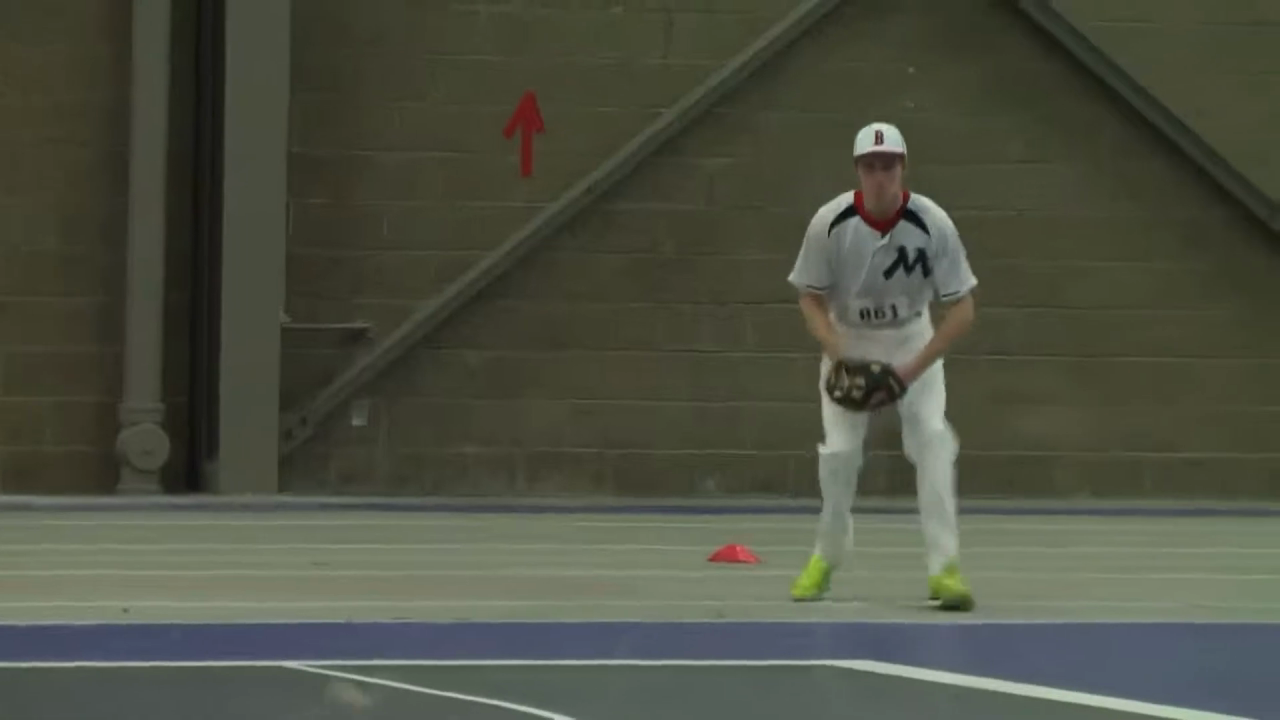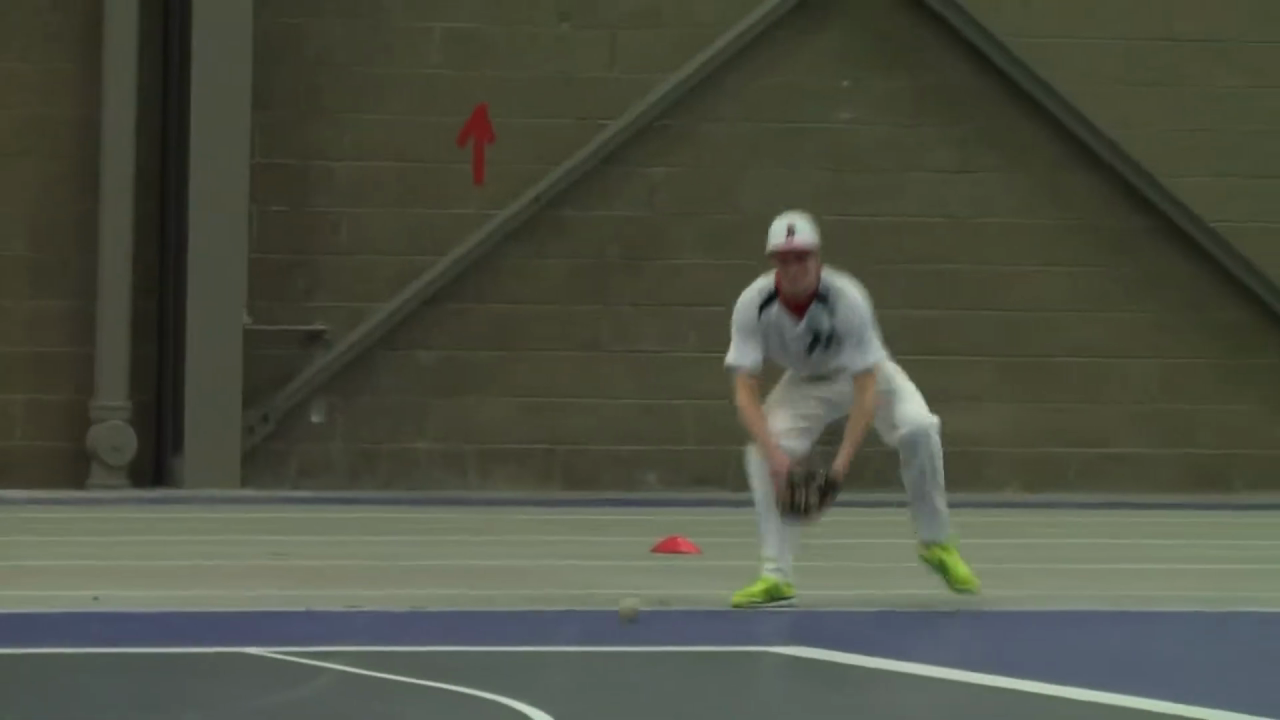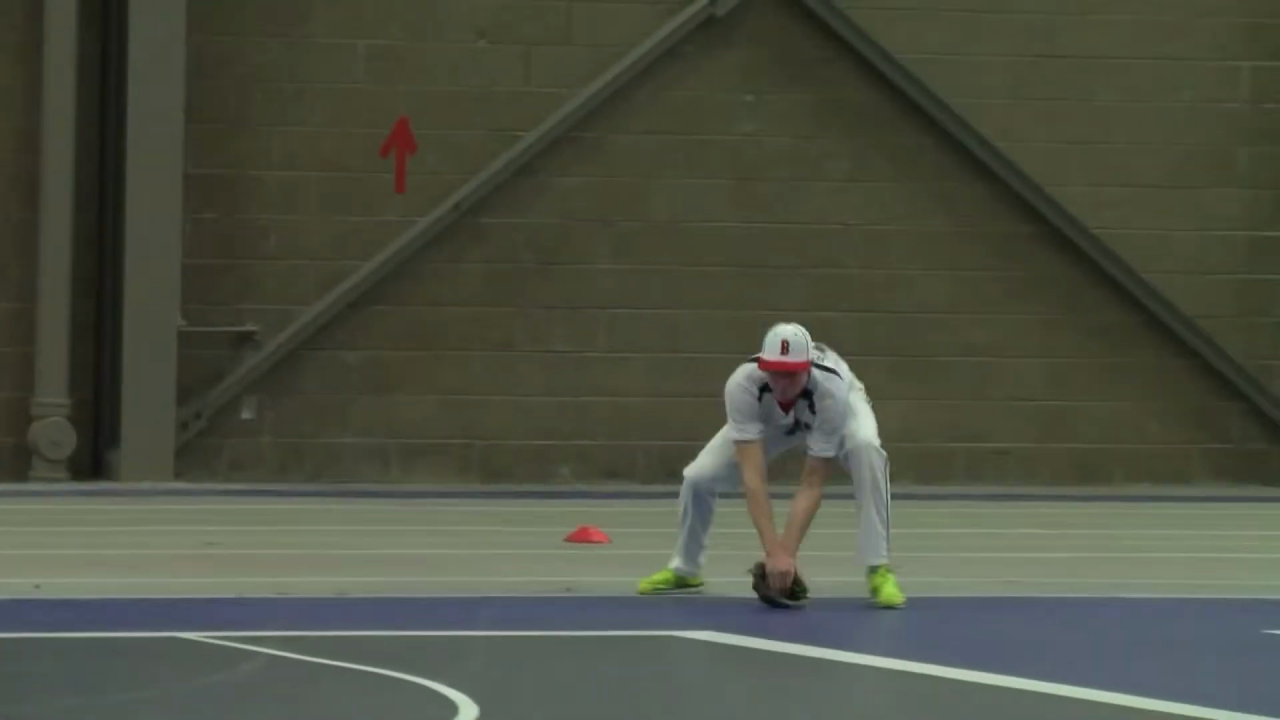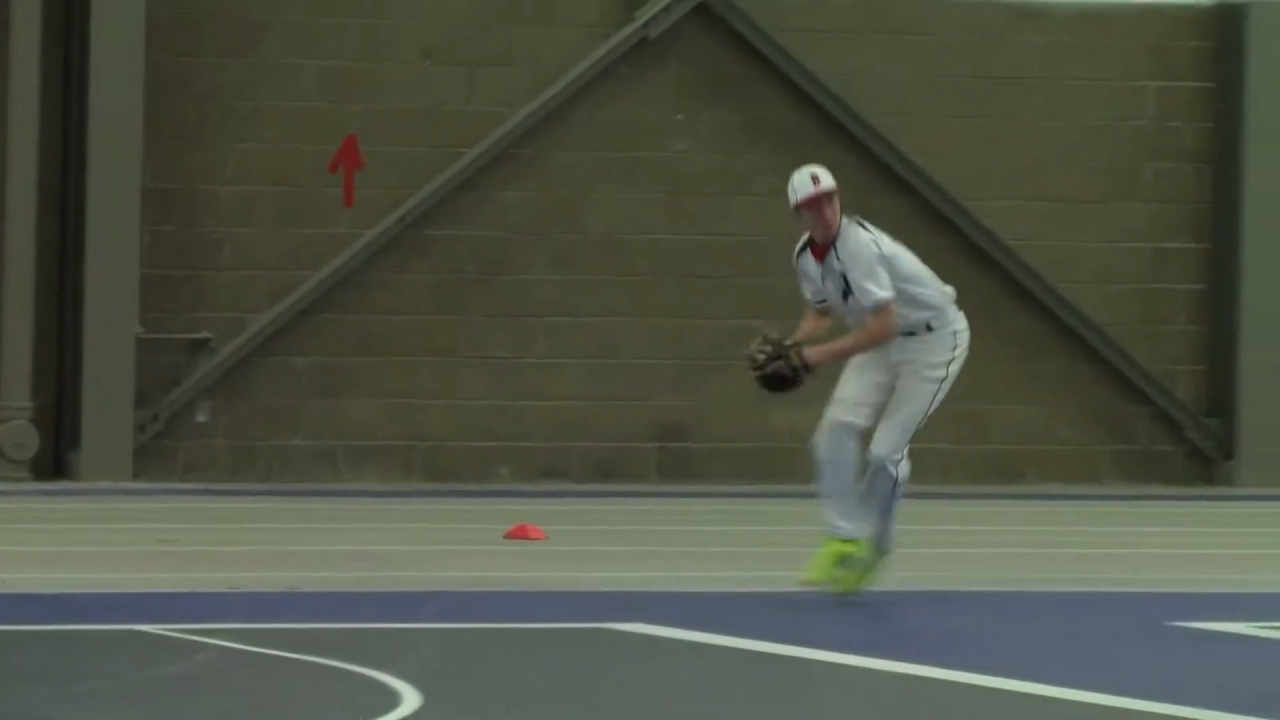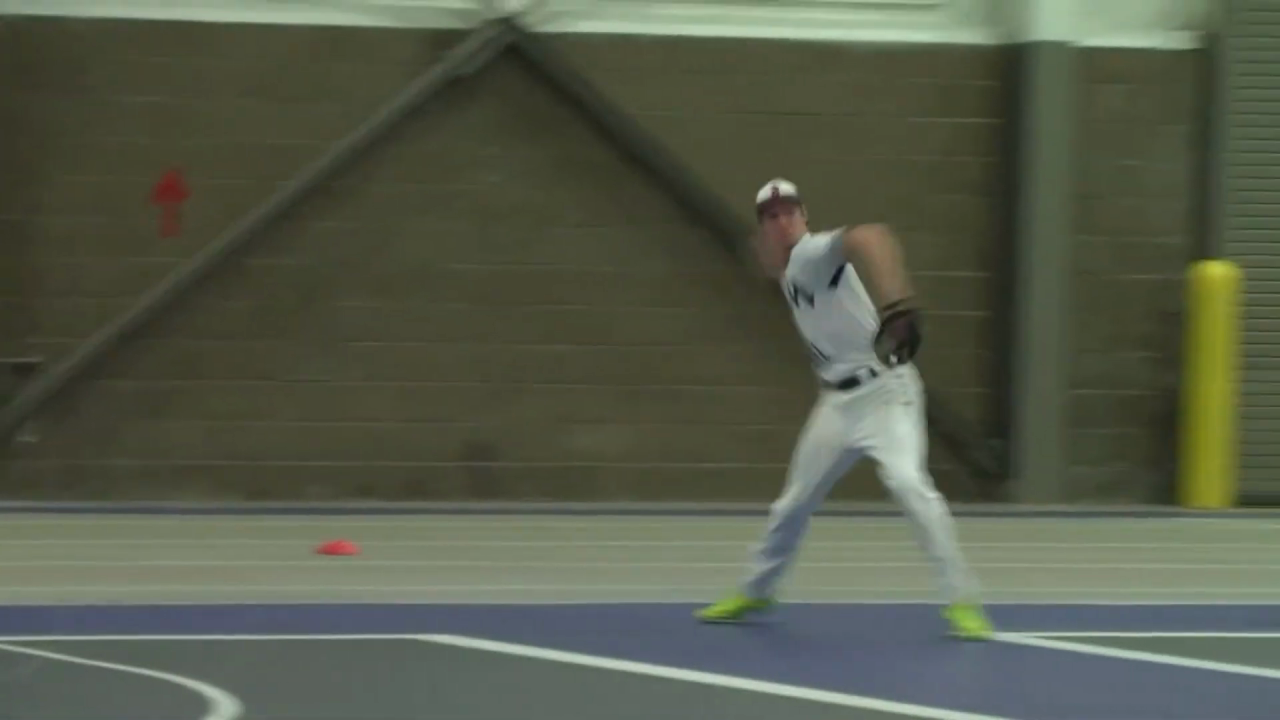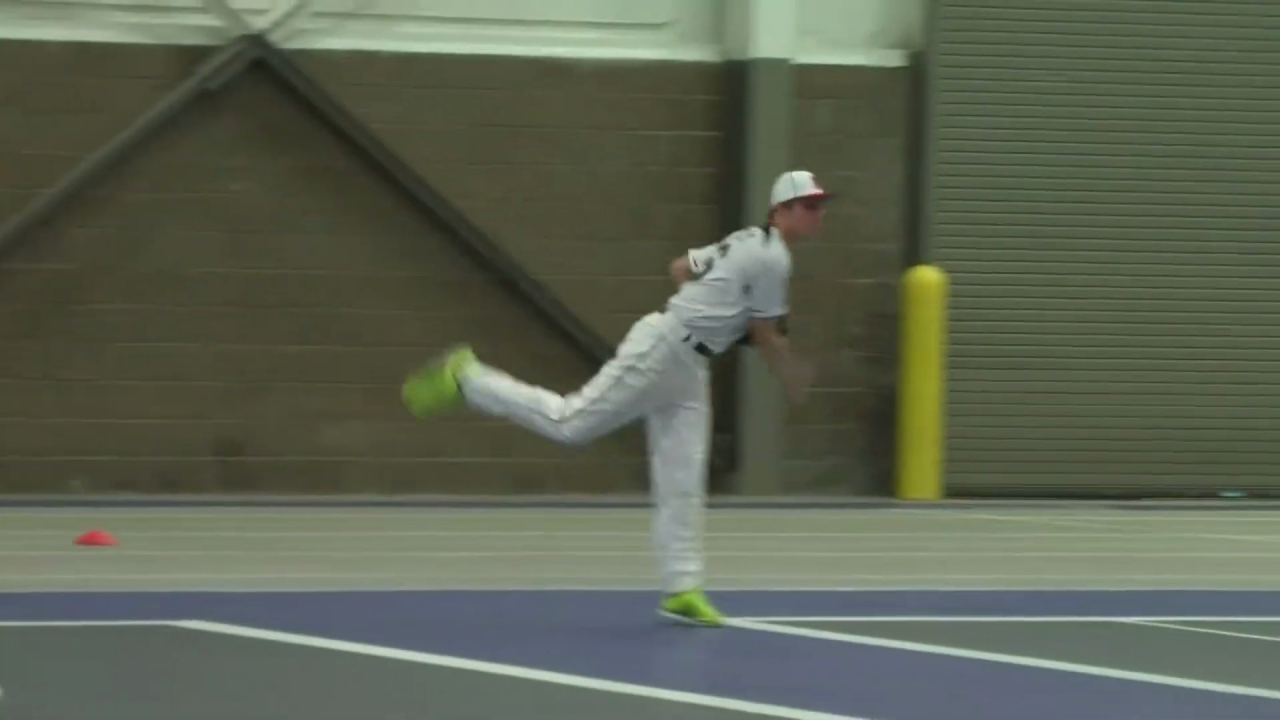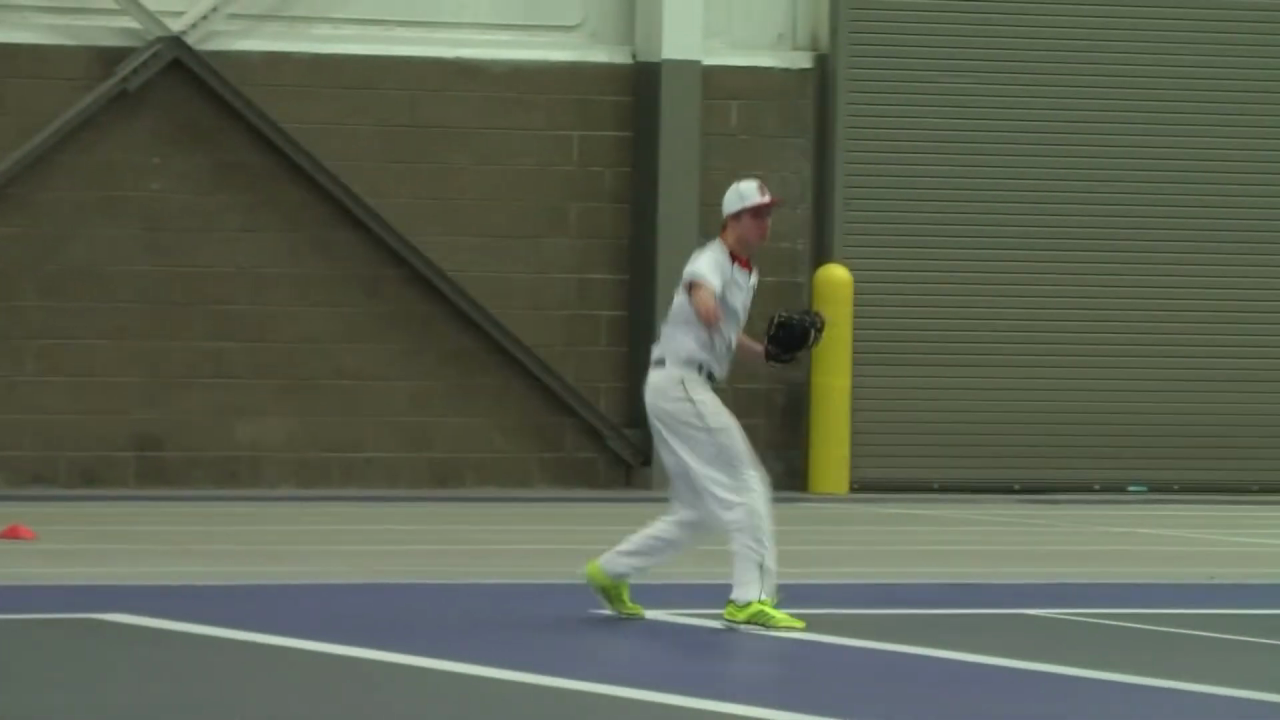
dt=0.4s
person 1, frame 1
left shoulder: (933, 223)
right shoulder: (829, 222)
left elbow: (962, 309)
right elbow: (810, 299)
left wrist: (915, 368)
right wrist: (841, 360)
left hip: (913, 340)
right hip: (848, 341)
left knee: (931, 435)
right knee: (841, 450)
person 1, frame 2
left shoulder: (847, 300)
right shoulder: (752, 305)
left elbow: (865, 388)
right elbow: (744, 392)
left wrist: (843, 461)
right wrist: (773, 451)
left hip: (865, 376)
right hip: (806, 381)
left knee: (919, 429)
right knee: (763, 453)
left ankle: (935, 543)
right ankle: (776, 575)
person 1, frame 3
left shoulder: (833, 391)
right shoulder: (745, 382)
left elbow: (811, 484)
right elbow: (752, 473)
left wrist: (788, 552)
right wrist: (772, 549)
left hip: (833, 408)
right hip: (768, 422)
left knee: (865, 449)
right knee: (698, 478)
left ankle: (878, 571)
right ankle: (685, 570)
person 1, frame 4
left shoulder: (859, 244)
right shoulder: (804, 255)
left elbow: (883, 326)
right elbow: (819, 313)
left wrist: (822, 355)
right wrist: (796, 342)
left hip: (936, 339)
right hip: (882, 342)
left knee: (884, 452)
right knee: (836, 429)
left ankle: (875, 545)
right ankle: (845, 537)
person 1, frame 5
left shoulder: (813, 252)
right shoulder: (796, 269)
left elbow: (870, 236)
left wrist: (898, 301)
left hip: (885, 392)
right hip: (839, 400)
left knee: (912, 489)
right knee: (794, 505)
left ankle: (961, 603)
right ankle: (756, 594)
person 1, frame 6
left shoulder: (748, 243)
right shoulder: (772, 257)
left elbow: (681, 268)
right elbow: (767, 336)
right wrist: (792, 374)
left hip: (689, 366)
right hip: (662, 350)
left knee: (685, 482)
right knee: (567, 422)
left ankle: (682, 589)
right ankle: (464, 375)
person 1, frame 7
left shoulder: (744, 272)
right shoulder: (711, 261)
right elbow: (698, 290)
left wrist: (763, 351)
right wrist: (705, 306)
left hip: (685, 390)
right hip: (680, 386)
left knee: (694, 510)
right knee: (747, 486)
left ankle: (610, 572)
right ankle: (749, 599)
